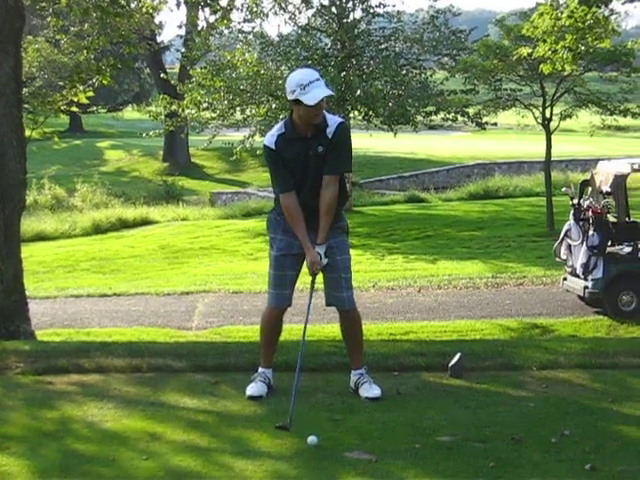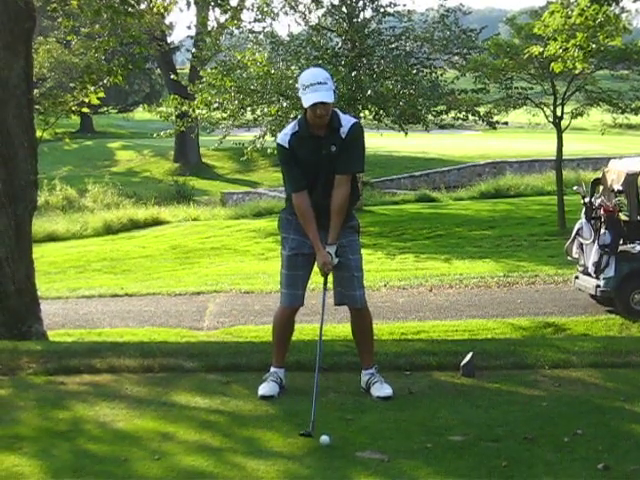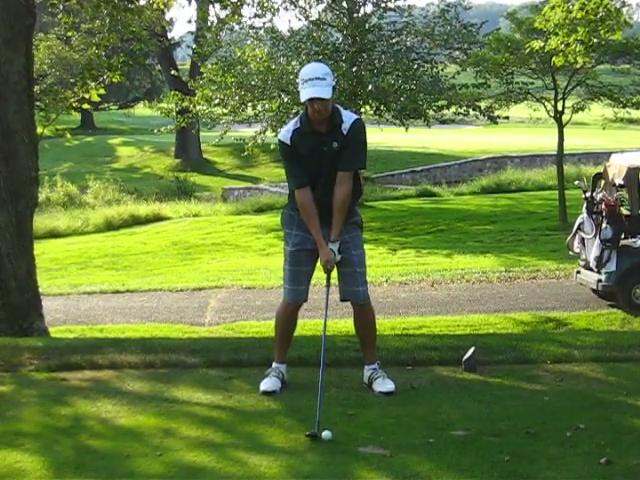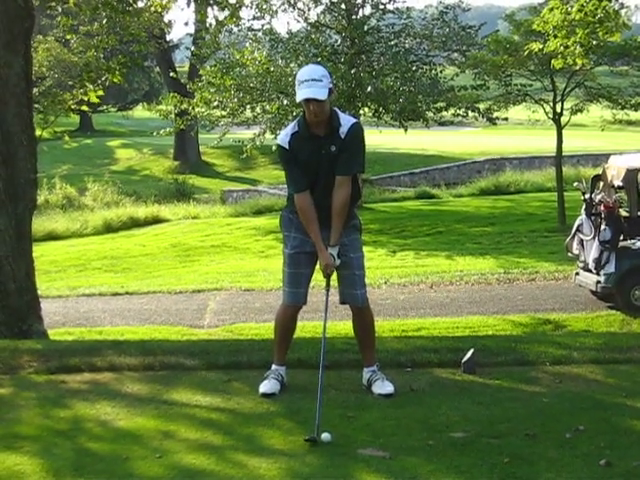
dt=0.5s
person 1, frame 1
left shoulder: (337, 129)
right shoulder: (275, 141)
left elbow: (330, 188)
right elbow: (287, 197)
left wrist: (321, 242)
right wrist: (307, 247)
left hip: (331, 225)
right hip: (287, 226)
left knee: (346, 303)
right knee: (276, 304)
left ankle: (359, 373)
right ankle: (264, 371)
person 1, frame 2
left shoulder: (350, 129)
right shoulder: (288, 139)
left elbow: (342, 188)
right elbow: (299, 196)
left wrist: (332, 242)
right wrist: (317, 248)
left hip: (342, 224)
right hip: (299, 225)
left knee: (357, 302)
right knee: (289, 303)
left ankle: (369, 372)
right ankle: (276, 371)
person 1, frame 3
left shoulder: (352, 126)
right shoulder: (290, 136)
left elbow: (344, 184)
right elbow: (302, 192)
left wrist: (335, 239)
right wrist: (320, 244)
left hip: (345, 220)
right hip: (301, 221)
left knee: (360, 298)
right knee: (292, 299)
left ankle: (372, 367)
right ankle: (278, 366)
person 1, frame 4
left shoulder: (350, 129)
right shoulder: (288, 140)
left elbow: (343, 188)
right elbow: (301, 196)
left wrist: (334, 243)
right wrist: (320, 249)
left hip: (344, 222)
right hip: (300, 224)
left knee: (359, 301)
right knee: (291, 302)
left ankle: (371, 370)
right ankle: (277, 369)
